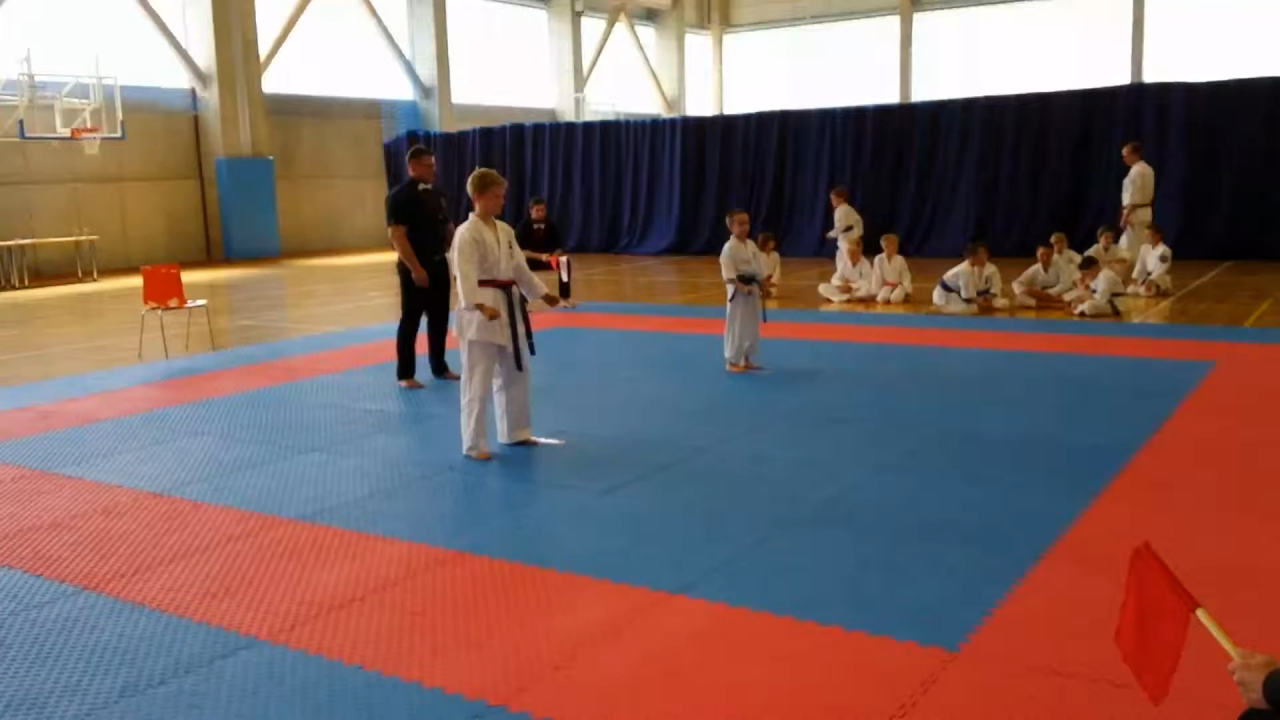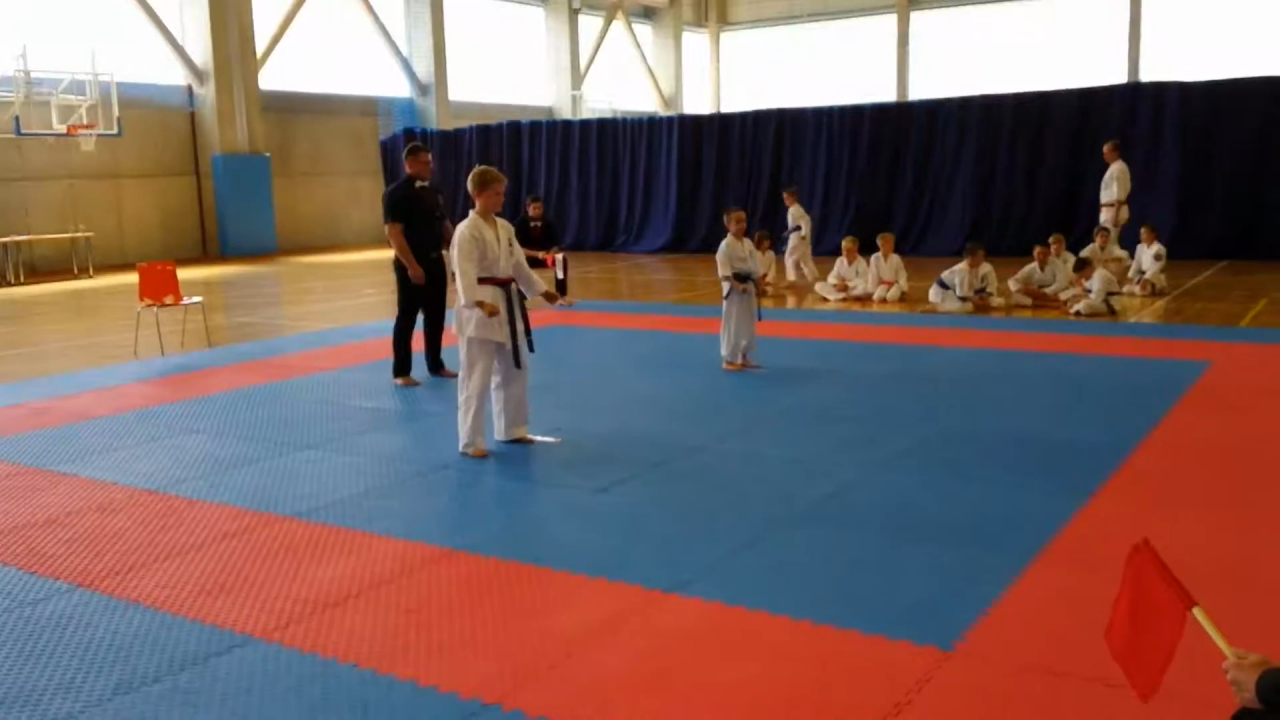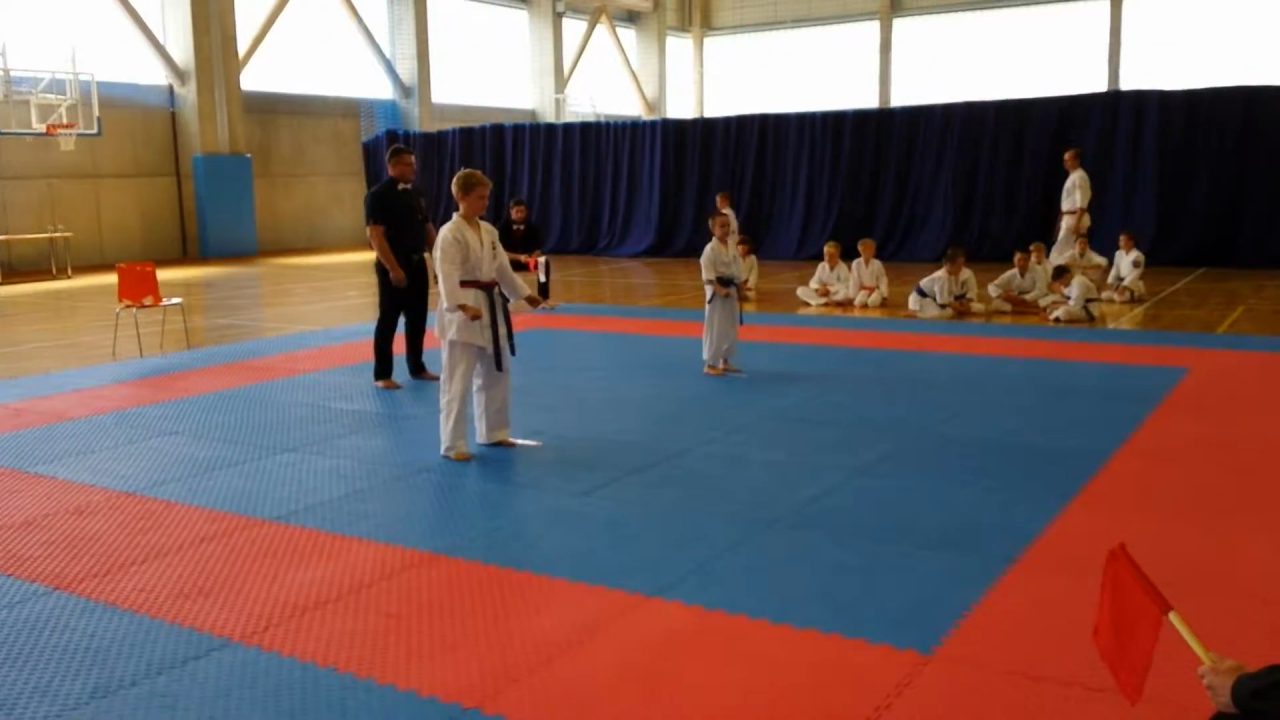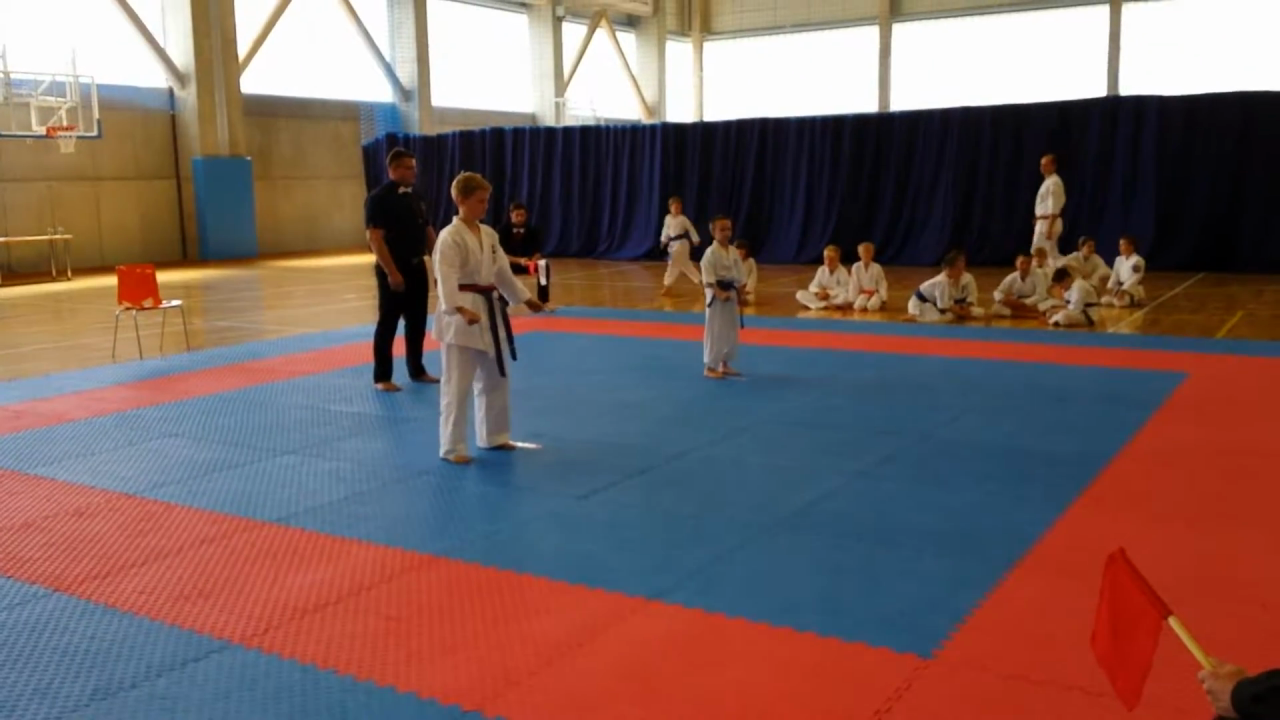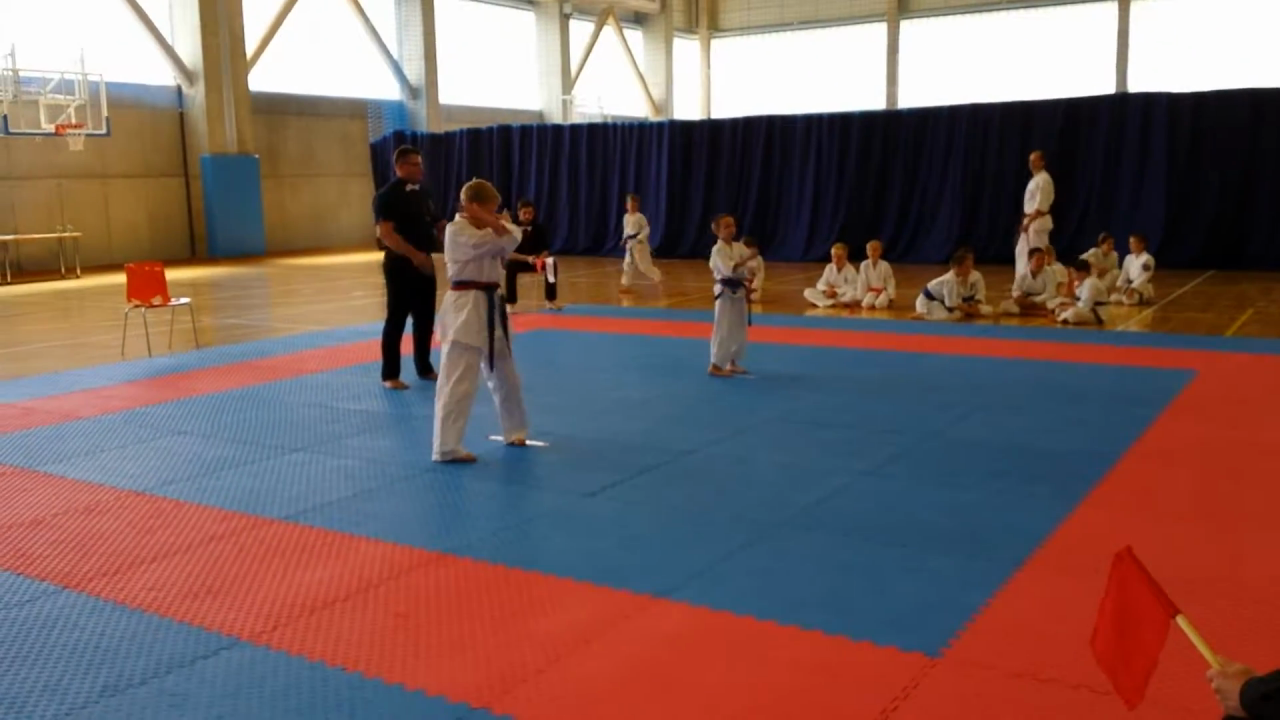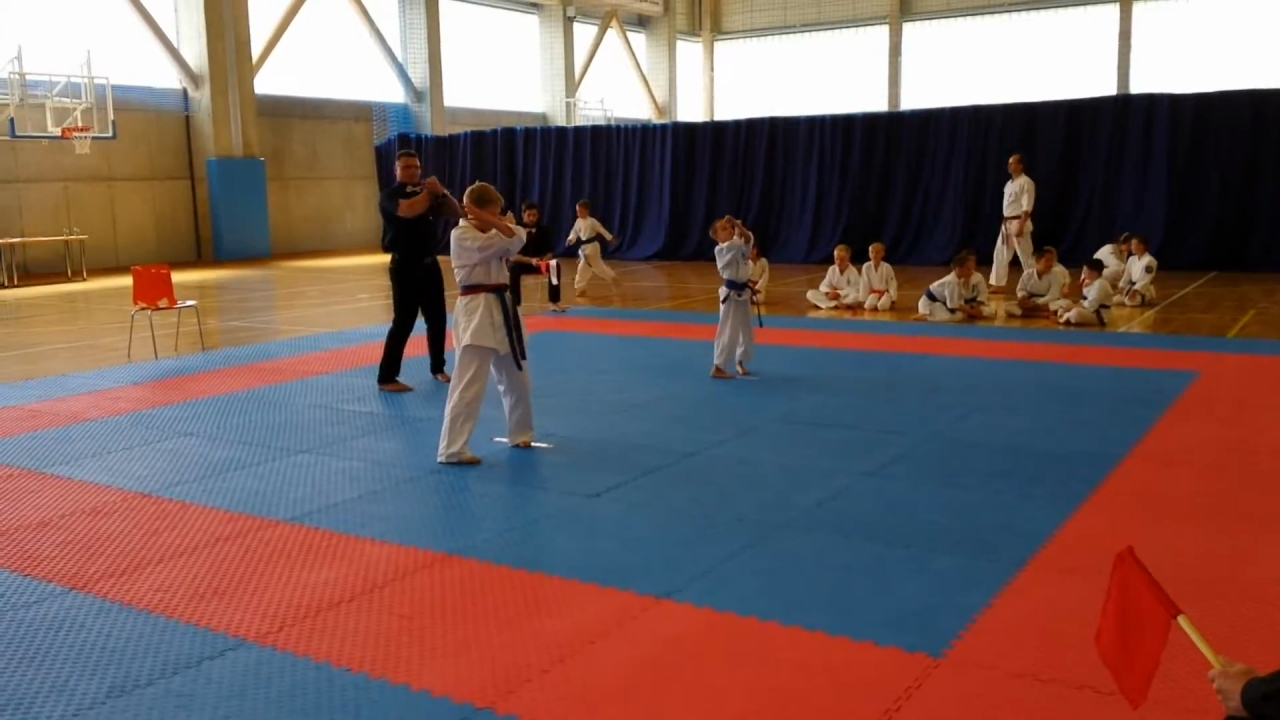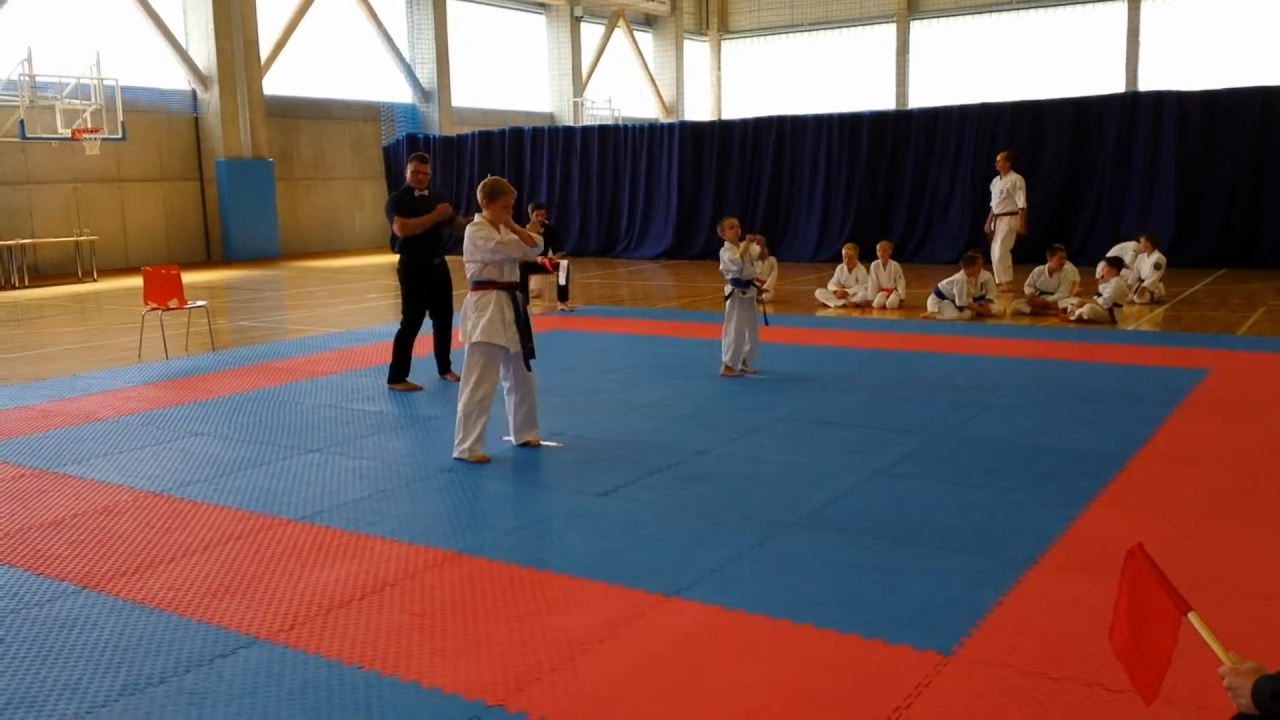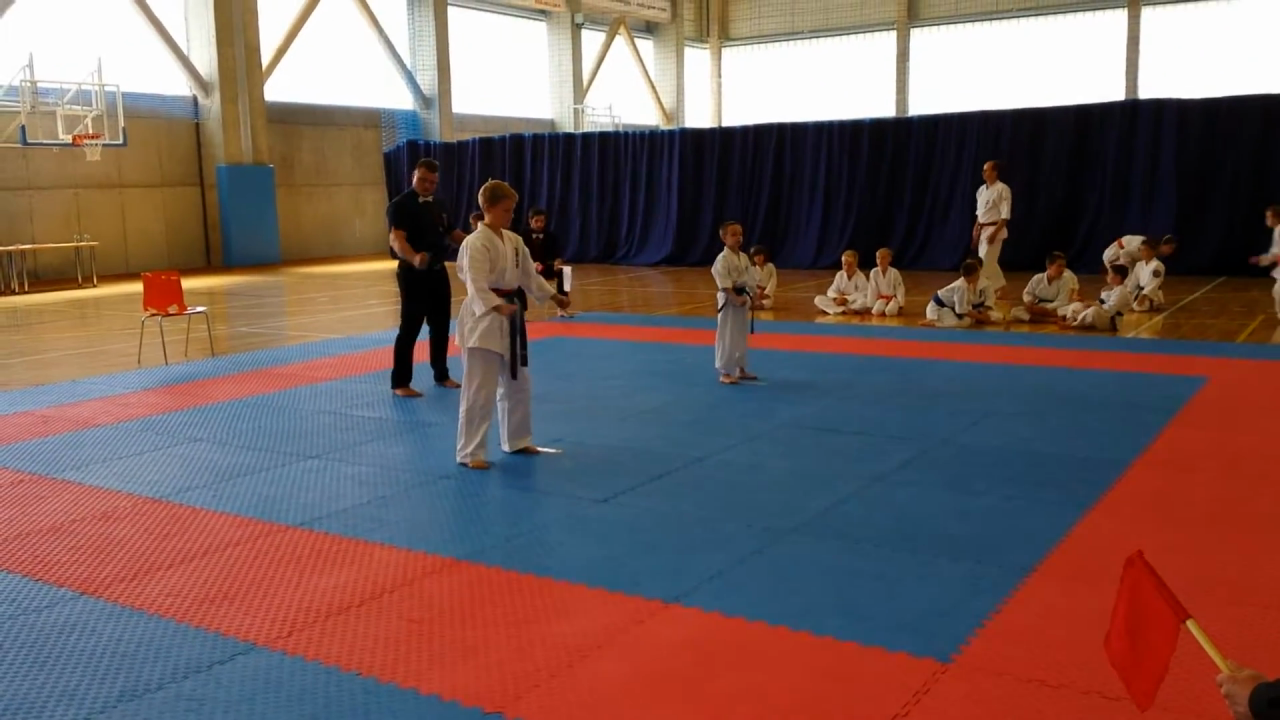
dt=0.3s
person 1, frame 1
left shoulder: (505, 231)
right shoulder: (467, 233)
left elbow: (520, 268)
right elbow: (466, 275)
left wrist: (542, 293)
right wrist: (480, 305)
left hip: (509, 305)
right hip: (480, 311)
left knee: (515, 374)
right knee: (478, 381)
left ankle: (515, 432)
right ankle: (474, 444)
person 1, frame 2
left shoulder: (505, 228)
right shoulder: (467, 230)
left elbow: (519, 265)
right elbow: (465, 272)
left wrist: (542, 291)
right wrist: (480, 303)
left hip: (508, 303)
right hip: (480, 308)
left knee: (514, 371)
right knee: (477, 377)
left ankle: (511, 429)
right ankle: (471, 441)
person 1, frame 3
left shoulder: (488, 231)
right shoulder: (450, 233)
left elbow: (502, 269)
right elbow: (447, 276)
left wrist: (525, 294)
right wrist: (463, 306)
left hip: (490, 306)
right hip: (462, 311)
left knee: (495, 375)
right knee: (458, 381)
left ankle: (493, 433)
right ankle: (453, 444)
person 1, frame 4
left shoulder: (489, 235)
right shoulder: (450, 236)
left elbow: (503, 273)
right elbow: (446, 278)
left wrist: (525, 299)
right wrist: (461, 309)
left hip: (489, 310)
right hip: (462, 314)
left knee: (495, 379)
right knee: (458, 384)
left ankle: (493, 436)
right ankle: (452, 447)
person 1, frame 5
left shoulder: (486, 230)
right shoulder: (456, 231)
left elbow: (512, 239)
right elbow: (492, 242)
left wrist: (491, 221)
right wrist: (488, 223)
left hip: (490, 307)
right hip: (464, 309)
left knee: (505, 376)
right knee: (458, 382)
left ankle: (514, 430)
right ankle: (446, 448)
person 1, frame 6
left shoulder: (489, 234)
right shoulder: (461, 235)
left elbow: (517, 239)
right elbow: (503, 243)
left wrist: (493, 222)
right wrist: (489, 223)
left hip: (500, 309)
right hip: (476, 313)
left knee: (516, 378)
right knee: (469, 384)
left ankle: (520, 433)
right ankle: (452, 450)
person 1, frame 7
left shoulder: (507, 229)
right shoulder: (476, 231)
left elbow: (536, 246)
right elbow: (501, 250)
left wrist: (519, 229)
right wrist: (521, 236)
left hip: (511, 305)
right hip: (484, 308)
left knee: (521, 376)
right knee: (480, 382)
left ankle: (523, 433)
right ankle: (468, 447)
person 1, frame 8
left shoulder: (513, 240)
right shoulder: (477, 242)
left elbow: (530, 275)
right elbow: (476, 283)
left wrist: (552, 295)
right wrist: (498, 307)
left hip: (509, 317)
right hip: (483, 316)
left knee: (517, 384)
right knee: (480, 389)
left ankle: (516, 440)
right ankle: (470, 452)
person 2, frame 1
left shoulder: (435, 194)
right shoulder: (400, 196)
left elbow: (448, 229)
right elbow: (396, 236)
right wrist: (415, 269)
left hip: (439, 264)
right hip: (414, 267)
left knee: (440, 318)
right knee: (411, 320)
left ankle: (439, 367)
right ankle: (405, 374)
person 2, frame 2
left shoulder: (433, 191)
right shoulder: (396, 193)
left elbow: (445, 226)
right elbow: (393, 233)
right wrist: (411, 266)
left hip: (435, 261)
right hip: (411, 265)
left knee: (436, 315)
right knee: (407, 318)
left ankle: (435, 365)
right ankle: (401, 372)
person 2, frame 3
left shoulder: (415, 194)
right shoulder: (379, 195)
left elbow: (428, 228)
right elbow: (375, 235)
right wrist: (393, 268)
left hip: (417, 264)
right hip: (393, 267)
left knee: (417, 318)
right knee: (388, 320)
left ankle: (417, 367)
right ankle: (382, 374)
person 2, frame 4
left shoulder: (415, 197)
right shoulder: (379, 198)
left elbow: (428, 232)
right elbow: (374, 239)
right wrist: (391, 272)
left hip: (417, 267)
right hip: (393, 270)
left knee: (417, 321)
right knee: (388, 323)
left ankle: (417, 370)
right ankle: (382, 377)
person 2, frame 5
left shoulder: (423, 194)
right shoulder: (388, 195)
left elbow: (433, 226)
right elbow: (384, 233)
right wrist: (414, 255)
left hip: (424, 263)
right hip: (399, 265)
left knee: (425, 317)
right knee: (397, 319)
left ankle: (424, 368)
right ankle: (390, 374)
person 2, frame 6
left shoulder: (427, 193)
right shoulder: (390, 196)
left elbow: (455, 212)
right elbow: (409, 210)
left wrist: (441, 192)
right wrist: (428, 194)
left hip: (429, 264)
right hip: (405, 267)
left knee: (437, 317)
right knee: (403, 322)
left ankle: (438, 368)
right ankle: (387, 377)
person 2, frame 7
left shoulder: (435, 199)
right shoulder: (398, 200)
left elbow: (456, 224)
right elbow: (401, 229)
left wrist: (469, 223)
right wrist: (435, 217)
left hip: (438, 265)
right hip: (413, 268)
left knee: (444, 318)
right knee: (411, 323)
left ankle: (444, 368)
right ankle: (396, 377)
person 2, frame 8
left shoulder: (437, 206)
right shoulder: (400, 205)
left elbow: (452, 234)
right elbow: (396, 240)
right wrist: (414, 258)
left hip: (437, 272)
right hip: (413, 274)
left knee: (440, 325)
right knee: (409, 327)
left ankle: (441, 375)
right ankle: (400, 382)
